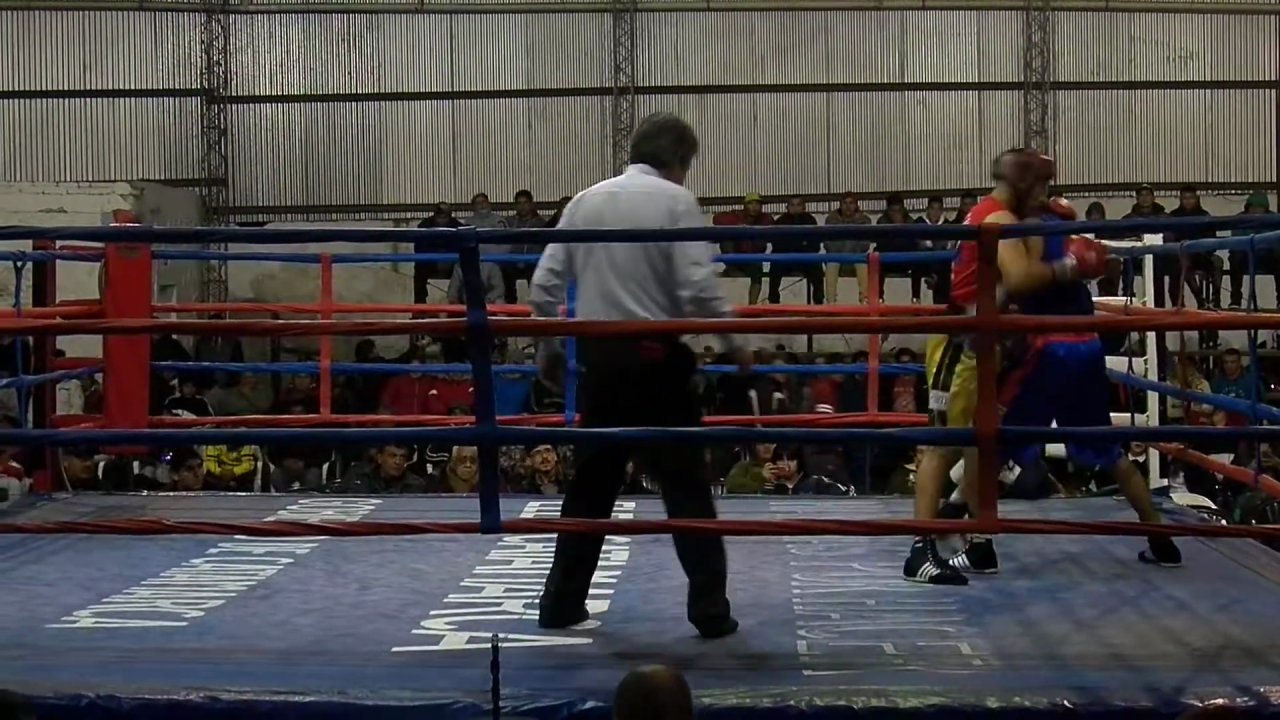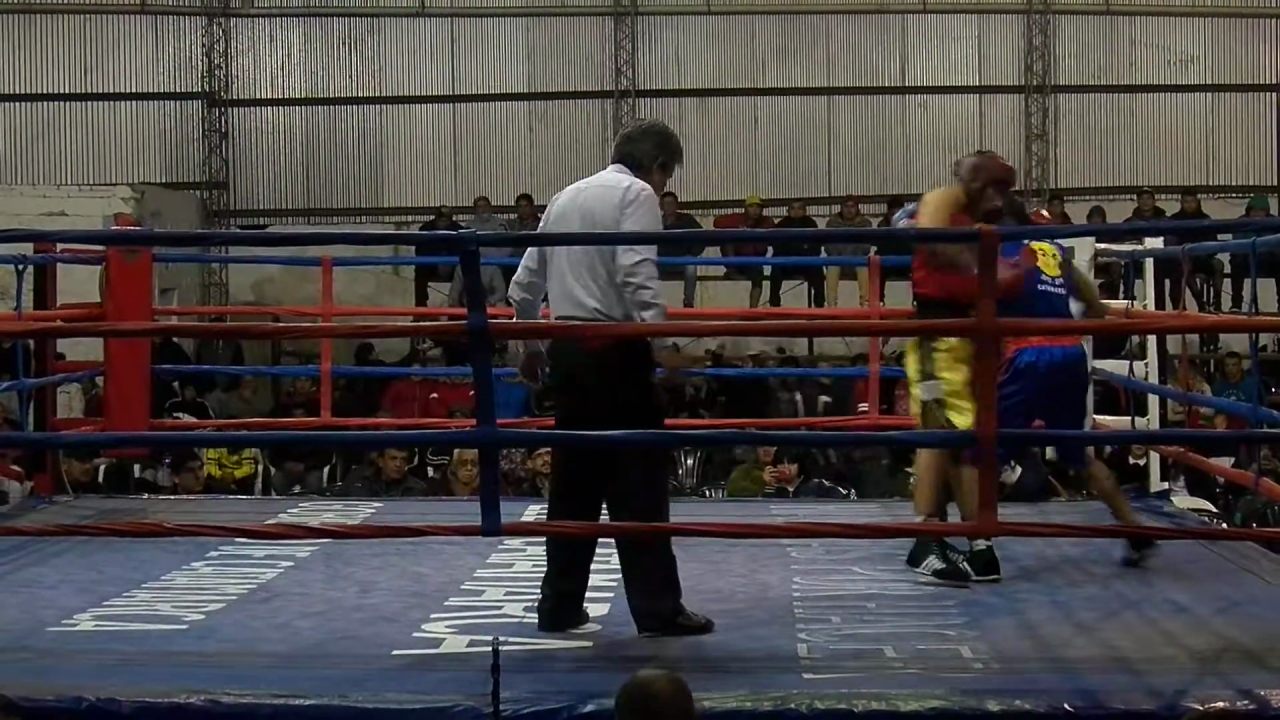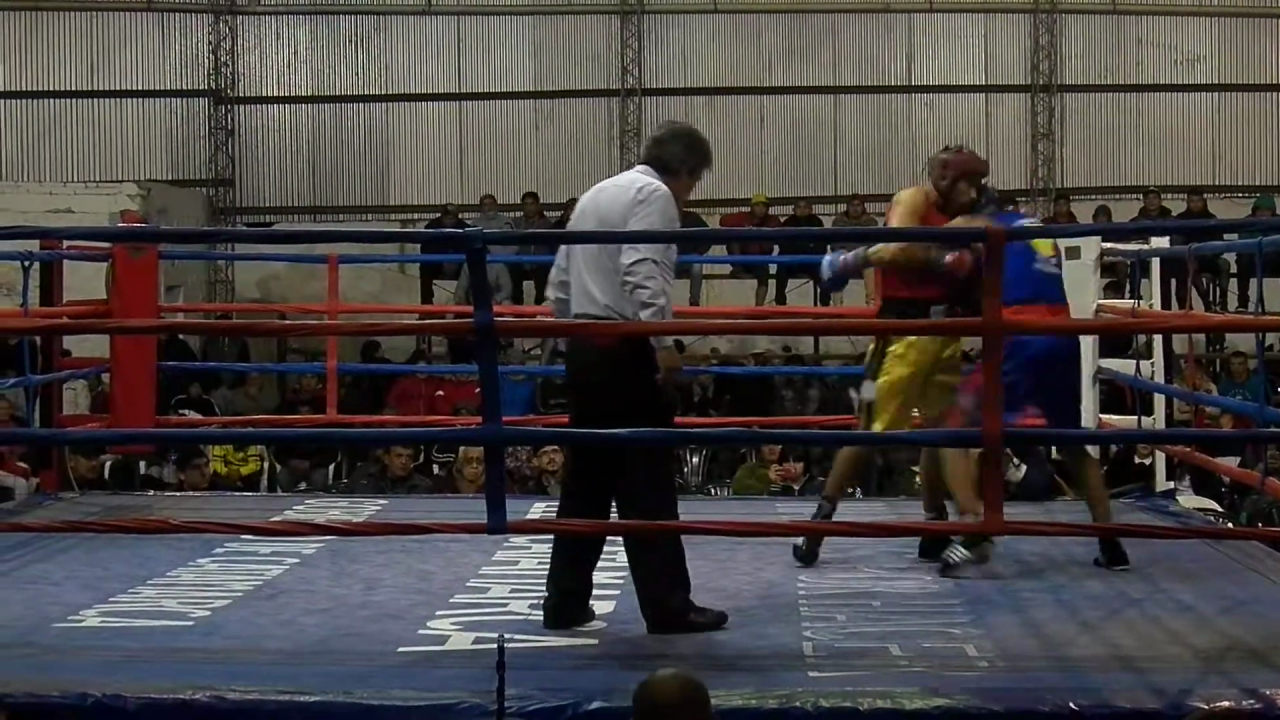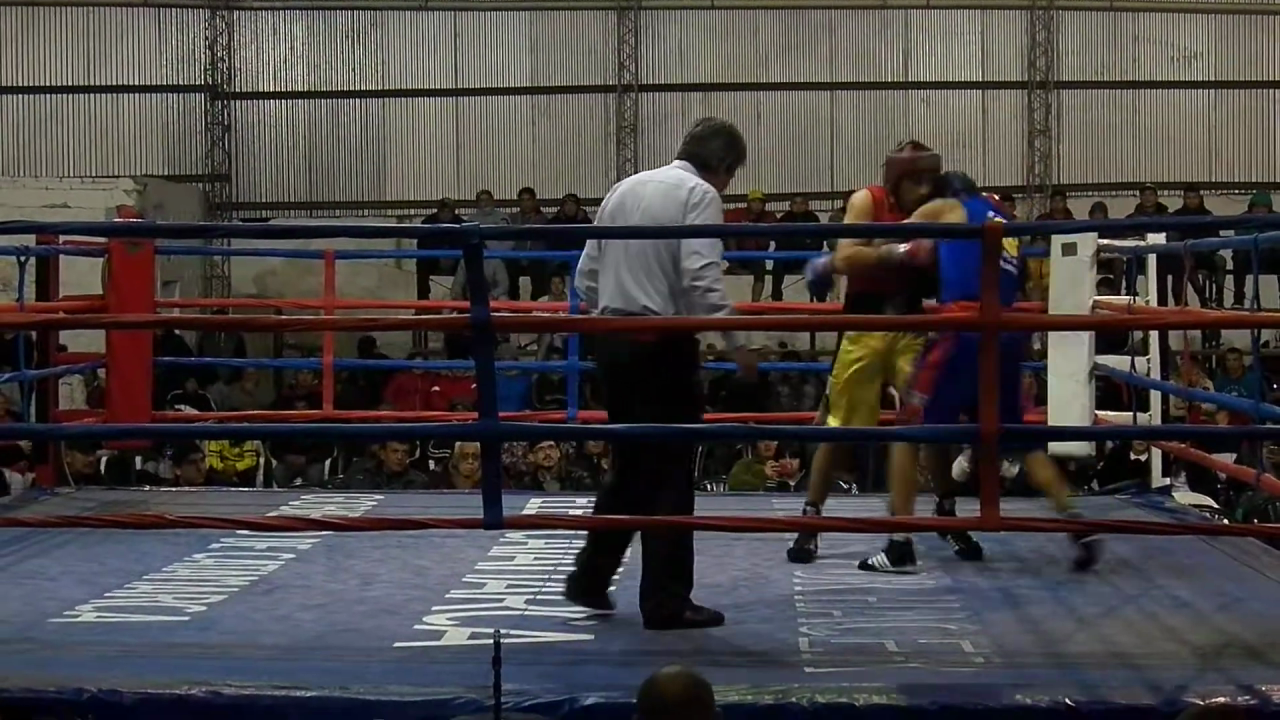
dt=0.3s
person 1, frame 1
left shoulder: (585, 201)
right shoulder: (676, 200)
left elbow: (544, 286)
right elbow: (698, 284)
left wrist: (550, 346)
right wrist: (732, 342)
left hip: (599, 355)
right hip: (655, 355)
left knee: (591, 484)
right knee: (685, 485)
left ankle: (562, 600)
right ankle: (709, 607)
person 1, frame 2
left shoulder: (565, 197)
right shoulder: (636, 193)
left elbow: (524, 285)
right elbow: (636, 273)
left wrist: (531, 346)
right wrist: (660, 340)
left hip: (567, 348)
right hip: (613, 348)
left knee: (574, 481)
right knee: (638, 482)
left ankle: (560, 604)
right ankle: (657, 607)
person 1, frame 3
left shoulder: (594, 194)
right shoulder: (653, 194)
left elbow: (559, 284)
right elbow: (640, 272)
right wrist: (660, 341)
left hip: (585, 346)
right hip: (624, 348)
left knee: (587, 478)
right knee: (648, 480)
left ankle: (566, 600)
right ankle: (667, 606)
person 1, frame 4
left shoulder: (624, 188)
right shoulder: (698, 194)
left elbow: (586, 272)
right elbow: (702, 277)
right wrist: (735, 342)
left hip: (613, 339)
right hip: (660, 344)
left knee: (629, 467)
right knee: (667, 474)
left ankle: (591, 578)
right ankle: (665, 601)
person 2, frame 1
left shoulder: (986, 213)
right shoulder: (1000, 217)
right elbow: (1018, 278)
right wrist: (1070, 265)
left hip: (975, 338)
right hip: (962, 339)
right knee: (942, 444)
right ankle: (921, 551)
person 2, frame 2
left shoulder: (969, 219)
right shoulder: (946, 200)
right elbow: (926, 235)
right wrist: (979, 268)
left hip: (964, 333)
right hip: (938, 334)
left knee: (963, 437)
right knee: (939, 435)
left ankle: (933, 536)
right ankle: (925, 541)
person 2, frame 3
left shoulder: (957, 220)
right shoulder: (912, 200)
left elbow: (964, 287)
right elbow: (895, 251)
right wrist: (947, 260)
left hip: (944, 334)
right hip: (902, 332)
right knee: (870, 435)
left ankle: (934, 532)
right ankle: (819, 520)
person 2, frame 4
right shoulder: (867, 201)
left hip: (910, 326)
right hip: (865, 326)
right knee: (838, 428)
left ankle: (946, 517)
right ankle: (810, 522)
person 3, frame 1
right shoulder: (1064, 227)
left hip: (1050, 351)
right hip: (1087, 349)
right knee: (1110, 454)
left ankle: (981, 547)
right ankle: (1161, 542)
person 3, frame 2
right shoulder: (1053, 246)
right elbow: (1095, 302)
left hip: (1031, 358)
right hip: (1070, 355)
right knee: (1075, 456)
right ankle: (1136, 536)
person 3, frame 3
right shoulder: (1037, 228)
left hip: (1022, 340)
right hip: (1064, 340)
left knee: (958, 431)
right knee: (1072, 444)
left ankle: (974, 536)
right ankle: (1110, 545)
person 3, frame 4
left shoulder: (946, 208)
right shoulder: (999, 222)
left elbow: (886, 250)
left wrist: (833, 262)
left hip: (964, 333)
right hip: (1004, 336)
left ankle: (900, 547)
right ankle: (1077, 528)
